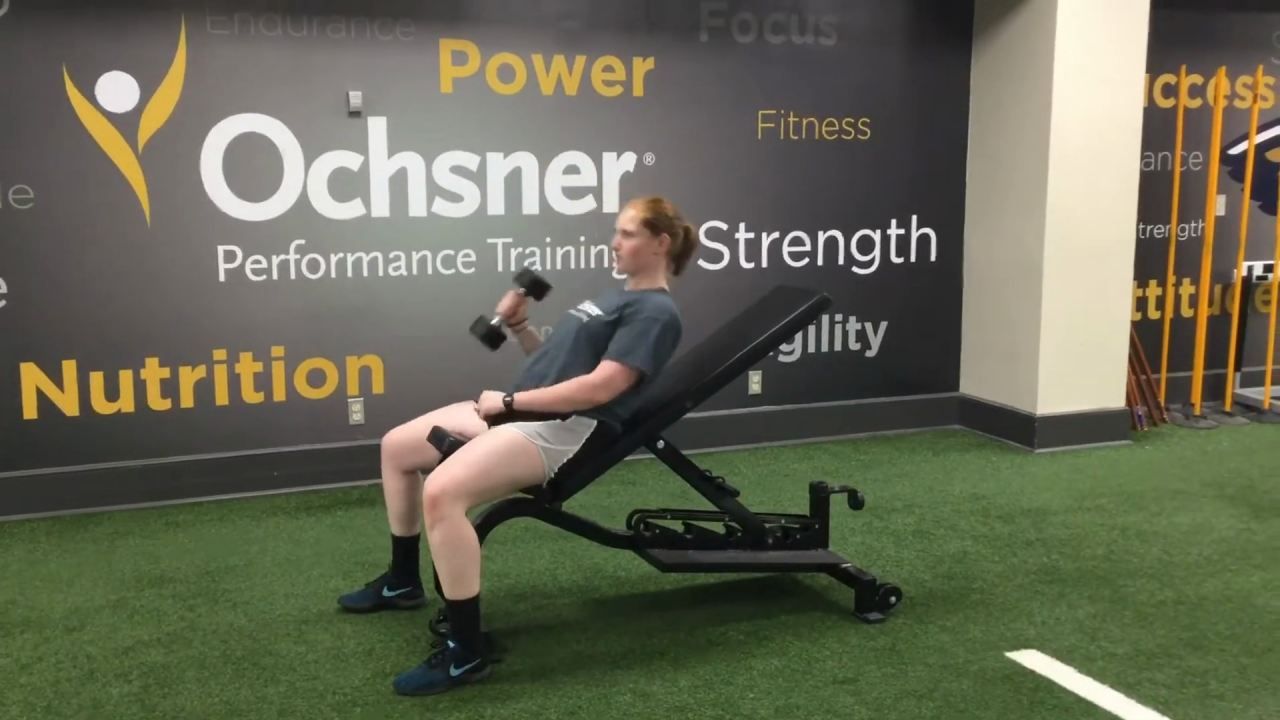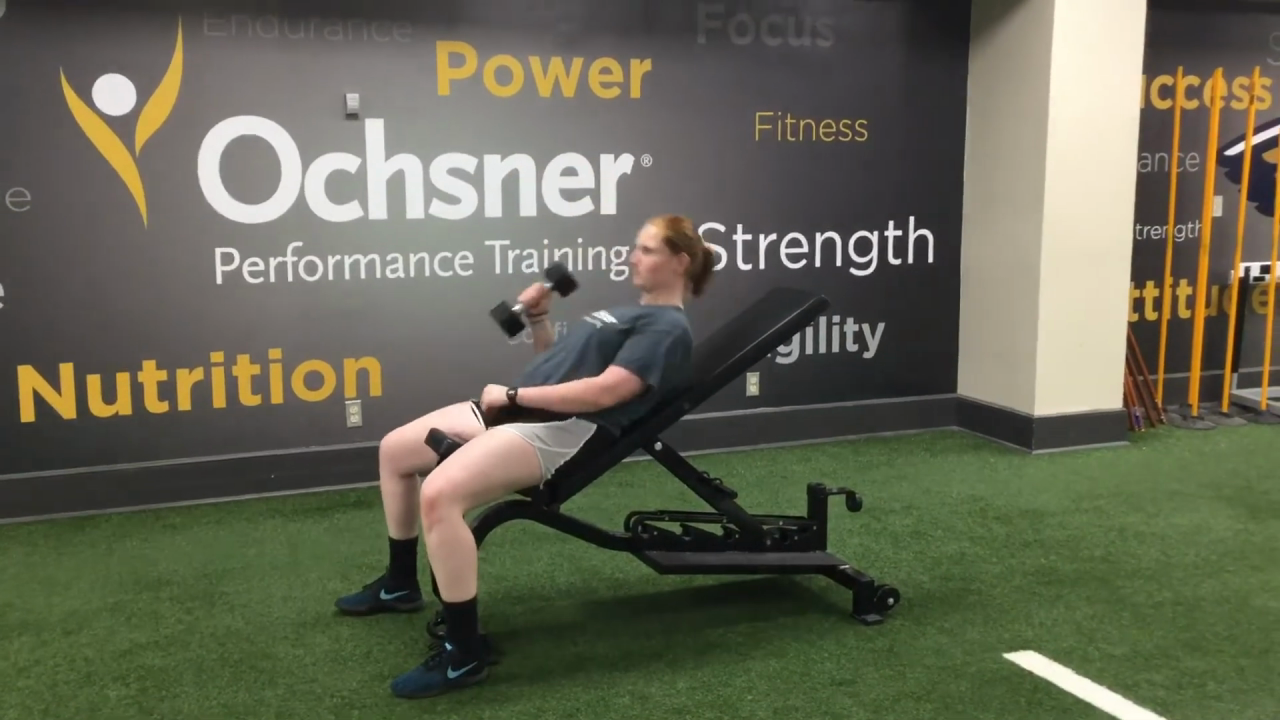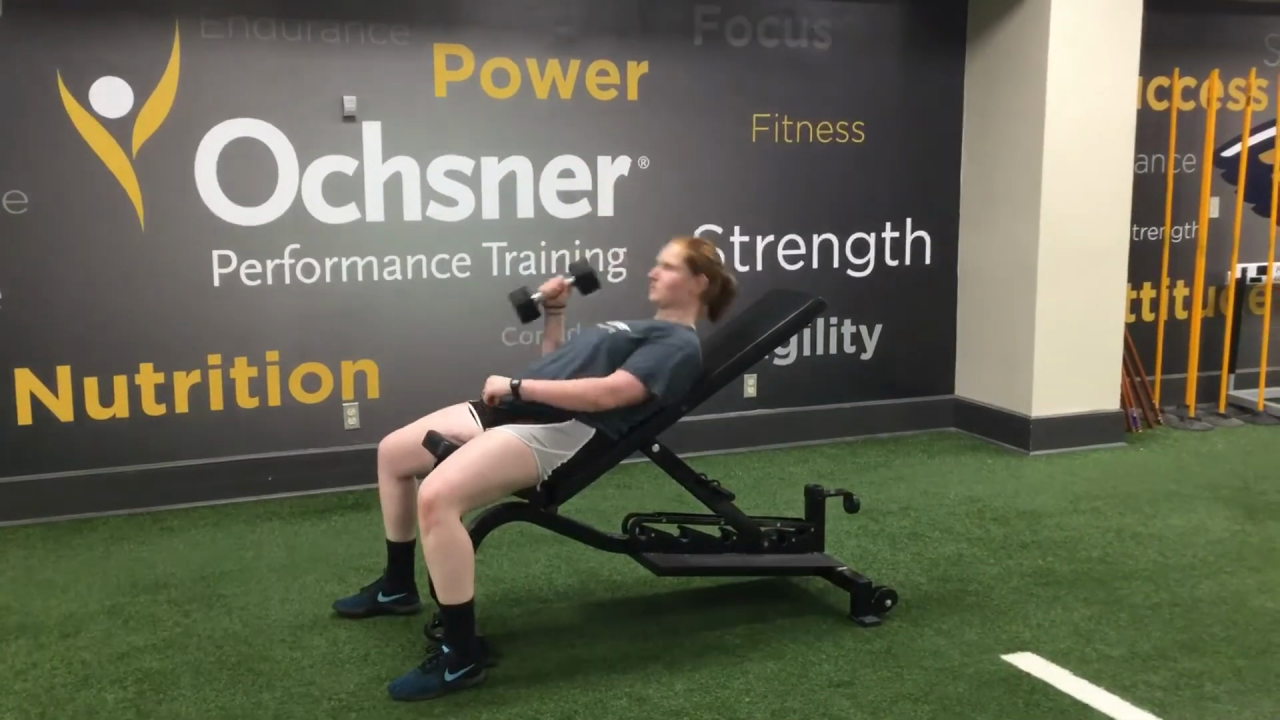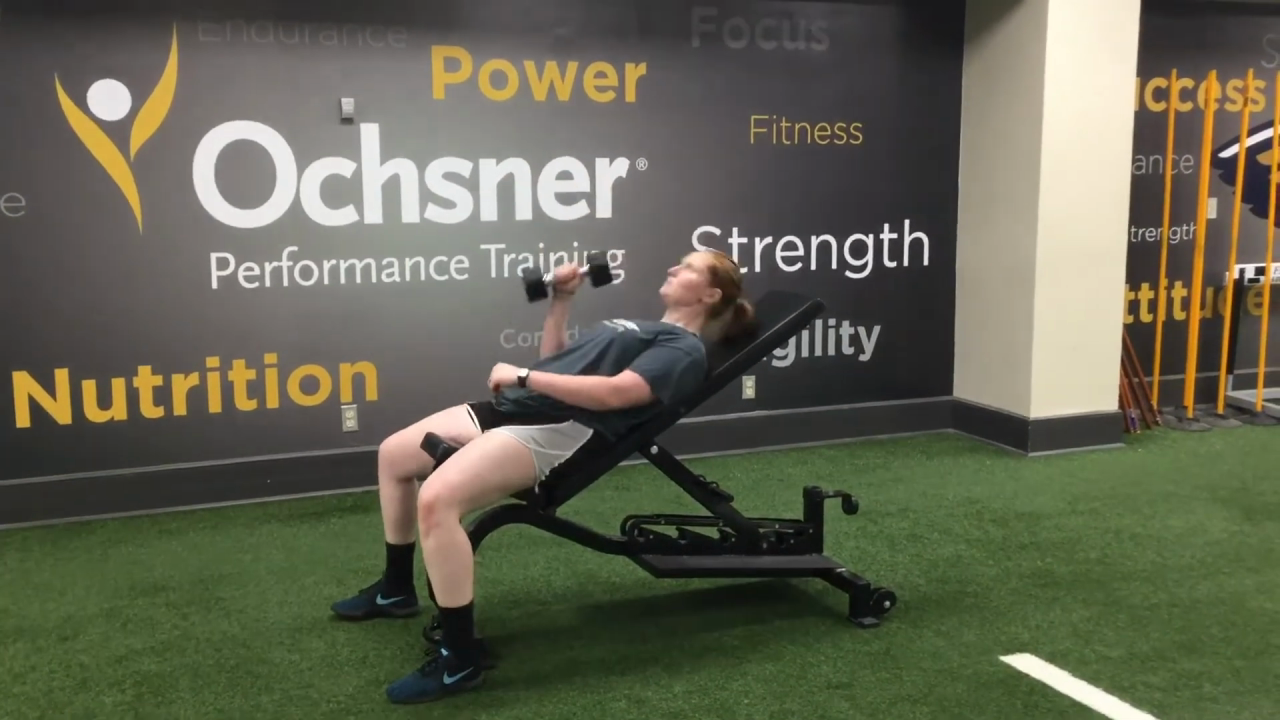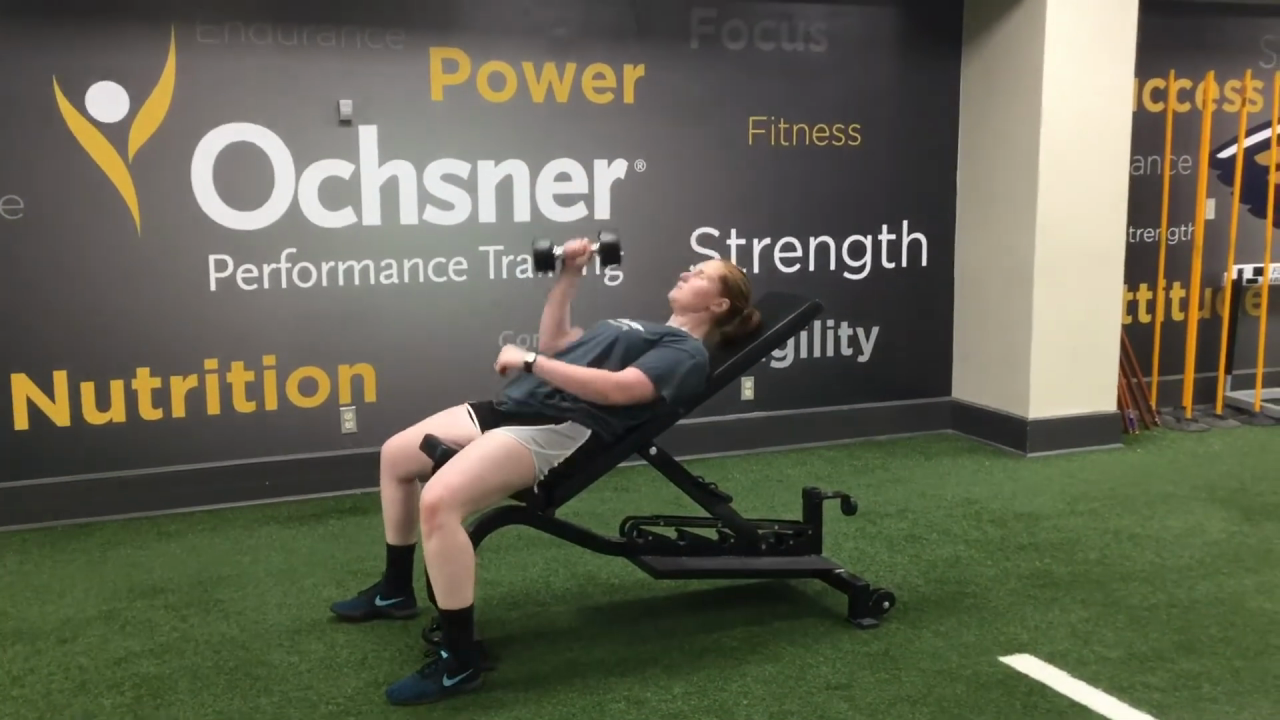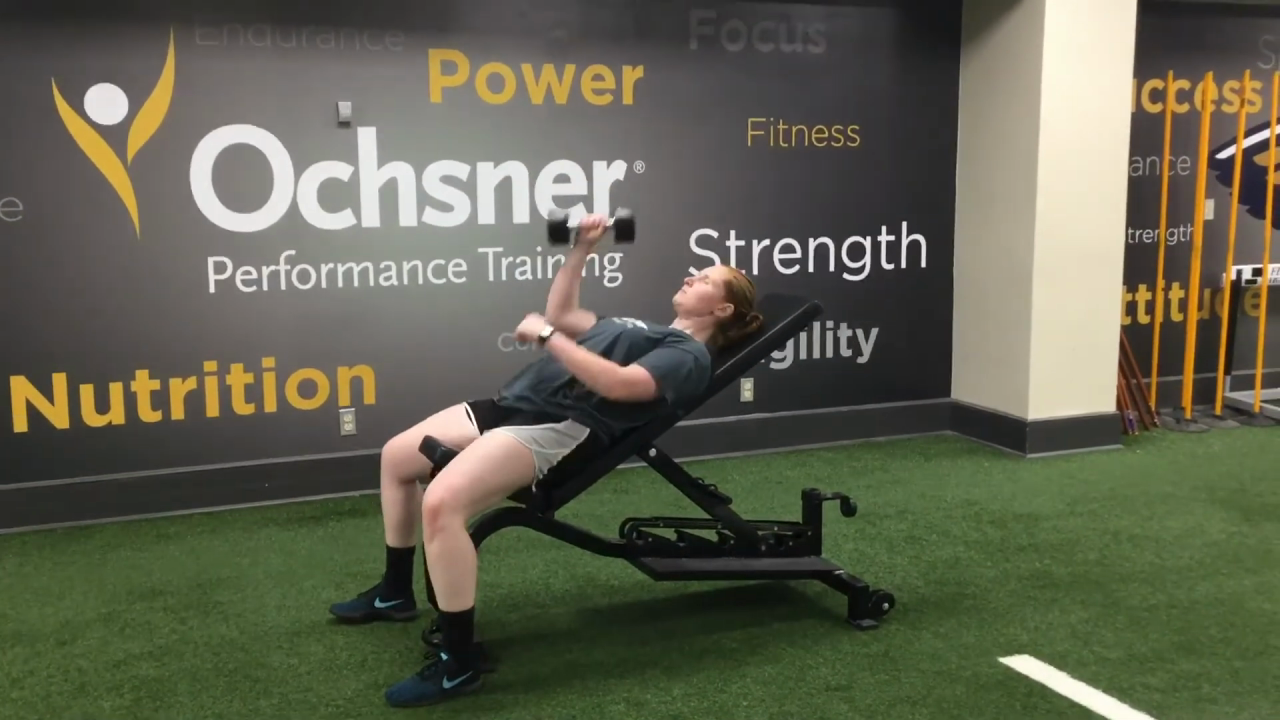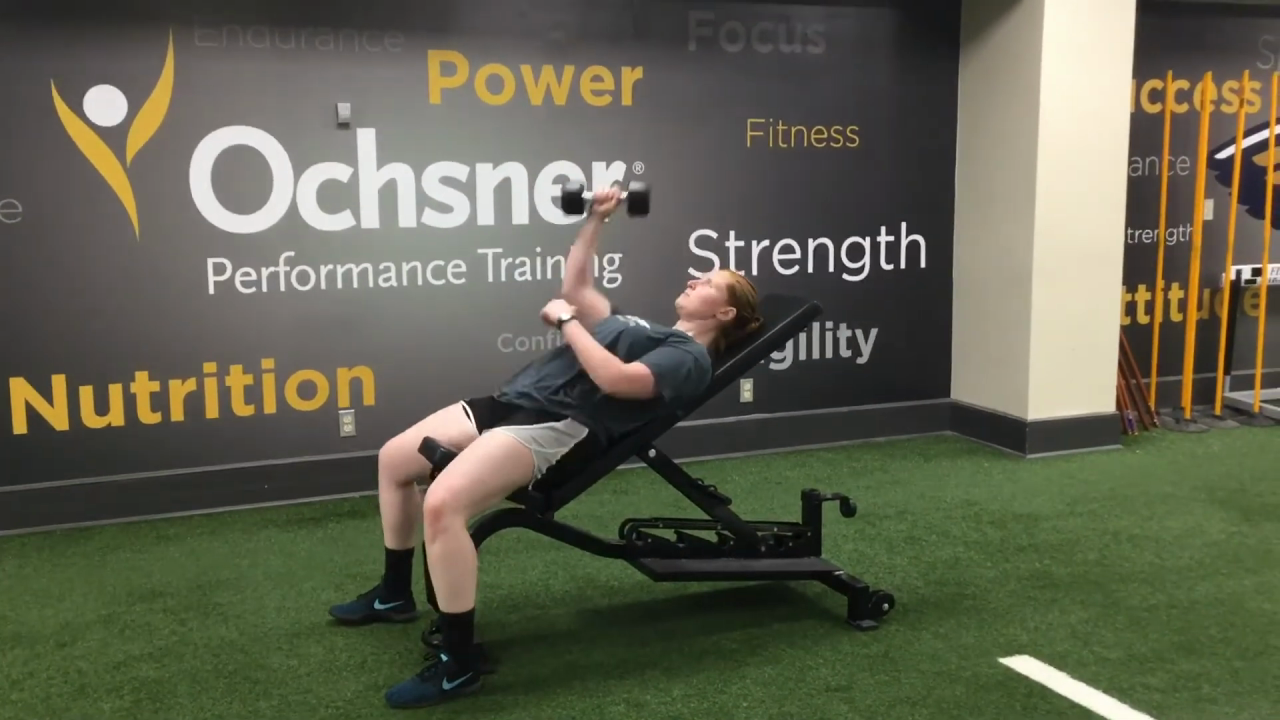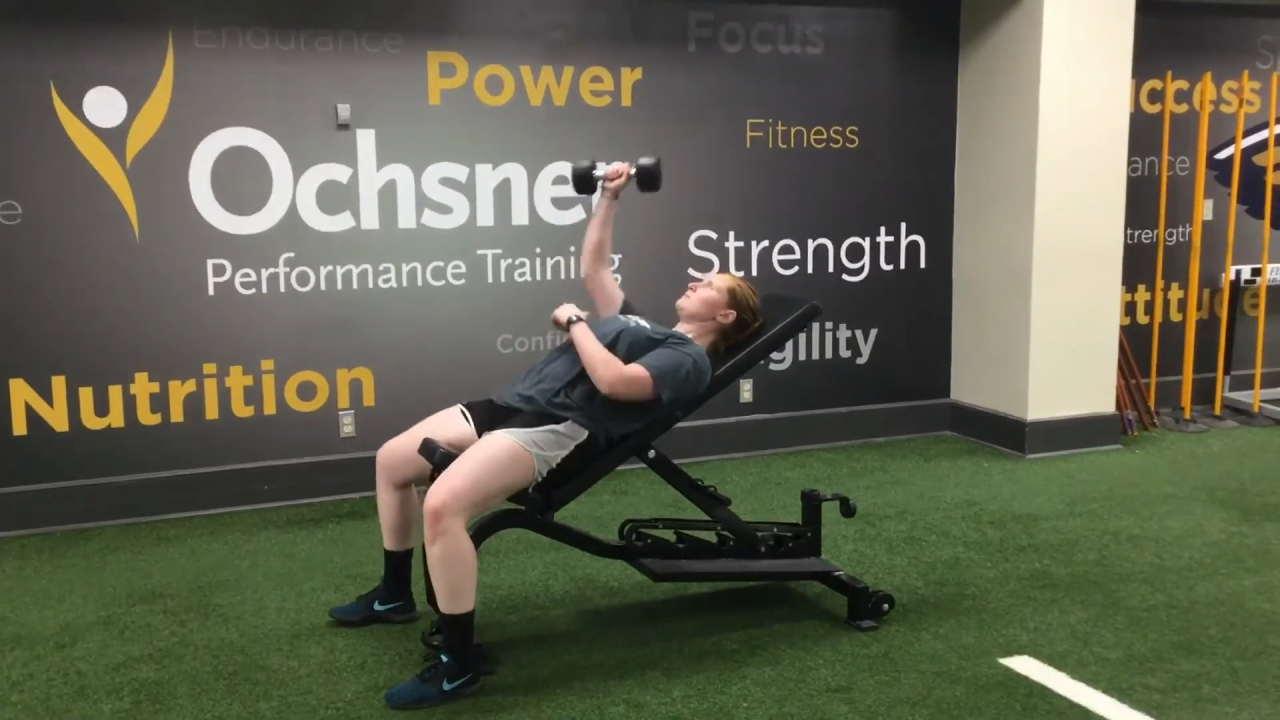
dt=0.1s
person 1, frame 1
left shoulder: (659, 314)
right shoulder: (618, 298)
left elbow: (598, 387)
left wrist: (510, 401)
right wrist: (519, 326)
left hip: (564, 428)
right hip: (519, 409)
left knee: (440, 492)
right knee: (396, 447)
left ankle: (467, 652)
right ankle: (403, 580)
person 1, frame 2
left shoulder: (669, 329)
right shoulder: (632, 313)
left elbow: (605, 391)
left wrist: (513, 395)
right wrist: (538, 320)
left hip: (563, 431)
right hip: (520, 411)
left knee: (439, 496)
right knee: (395, 450)
left ankle: (464, 653)
right ankle: (400, 583)
person 1, frame 3
left shoulder: (679, 347)
right shoulder: (639, 327)
left elbow: (604, 393)
left wrist: (516, 386)
right wrist: (552, 315)
left hip: (558, 430)
right hip: (514, 411)
left knee: (436, 497)
right knee: (393, 453)
left ankle: (461, 656)
right ankle: (397, 587)
person 1, frame 4
left shoulder: (684, 351)
right shoulder: (645, 329)
left elbow: (613, 392)
right elbow: (557, 359)
left wrist: (523, 377)
right wrist: (560, 301)
left hip: (557, 430)
right hip: (513, 409)
left knee: (436, 501)
right knee: (394, 455)
left ankle: (459, 658)
right ankle: (396, 588)
person 1, frame 5
left shoulder: (687, 357)
right shoulder: (646, 330)
left elbow: (614, 389)
right elbow: (553, 338)
left wrist: (529, 361)
right wrist: (568, 274)
left hip: (557, 430)
right hip: (514, 408)
left knee: (439, 503)
right knee: (395, 457)
left ankle: (458, 661)
right ankle: (396, 591)
person 1, frame 6
left shoulder: (689, 357)
right shoulder: (650, 333)
left elbow: (617, 383)
right elbow: (559, 314)
left wrist: (545, 337)
right wrist: (579, 251)
left hip: (556, 427)
right hip: (513, 405)
left knee: (440, 504)
right knee: (395, 458)
left ankle: (458, 663)
right ankle: (395, 591)
person 1, frame 7
left shoulder: (689, 360)
right shoulder: (642, 325)
left elbow: (616, 379)
right elbow: (574, 286)
left wrist: (569, 321)
right wrist: (594, 222)
left hip: (556, 426)
right hip: (512, 404)
left knee: (443, 505)
right knee: (392, 461)
left ankle: (458, 664)
right ankle: (395, 594)
person 1, frame 8
left shoulder: (688, 361)
right shoulder: (641, 324)
left elbow: (614, 381)
right elbow: (592, 265)
left wrist: (576, 323)
right wrist: (607, 201)
left hip: (554, 428)
right hip: (509, 405)
left knee: (443, 506)
right knee: (390, 462)
left ankle: (457, 664)
right ankle: (394, 594)
